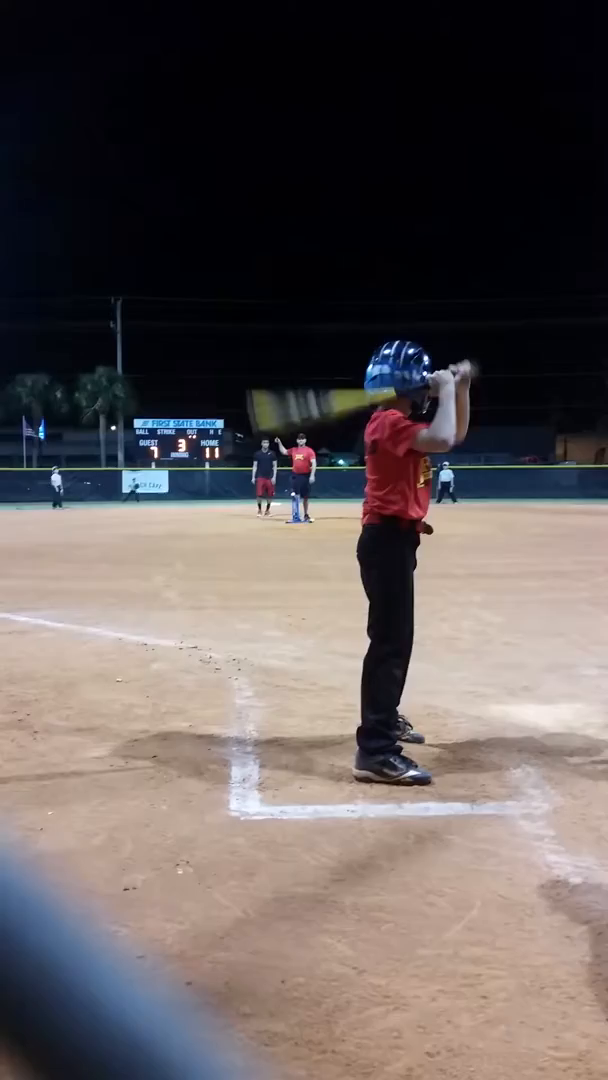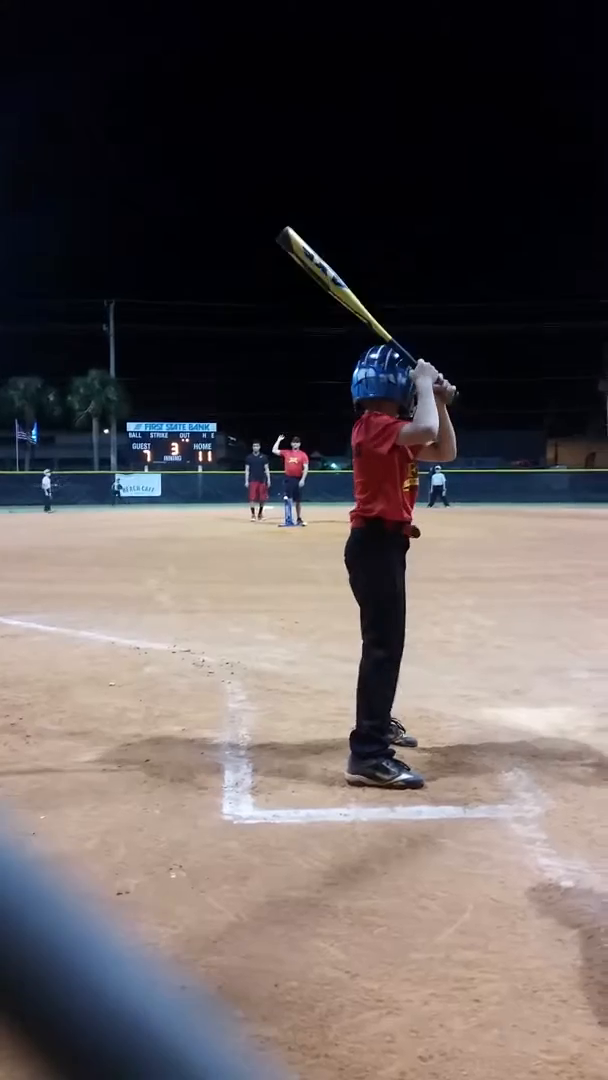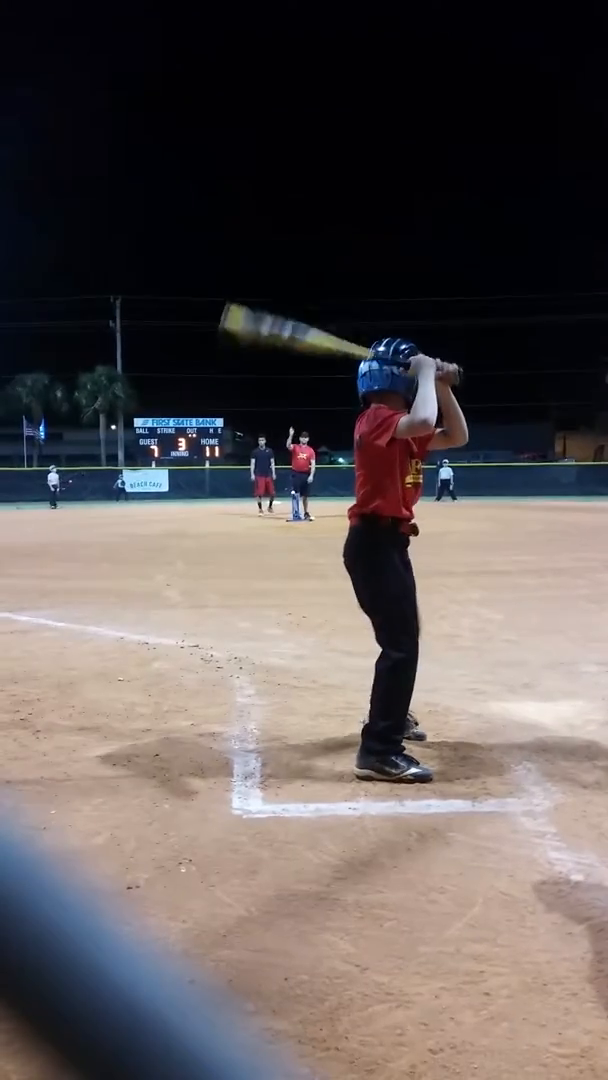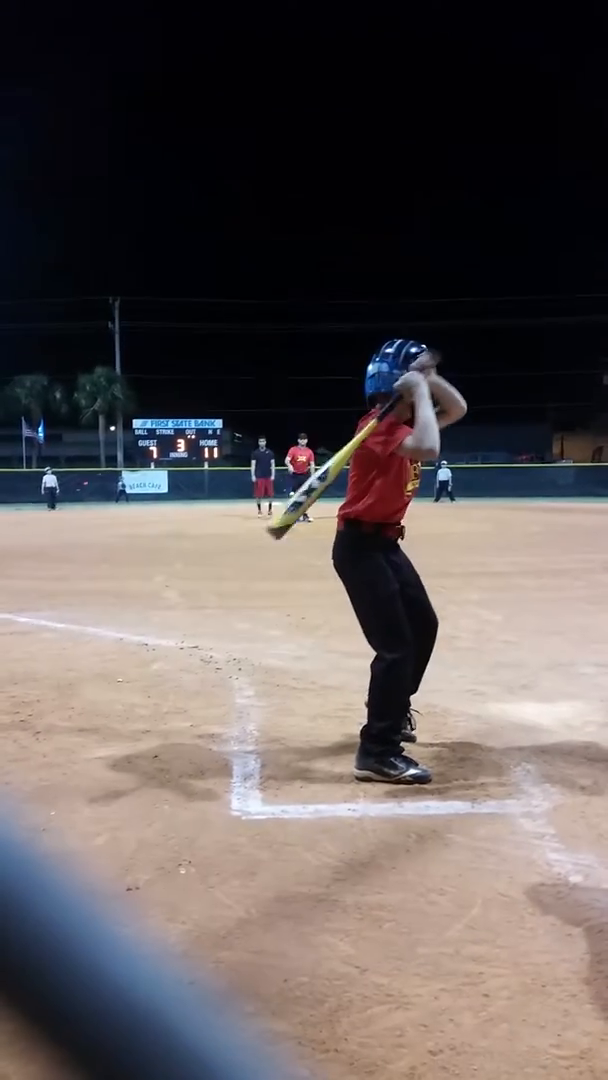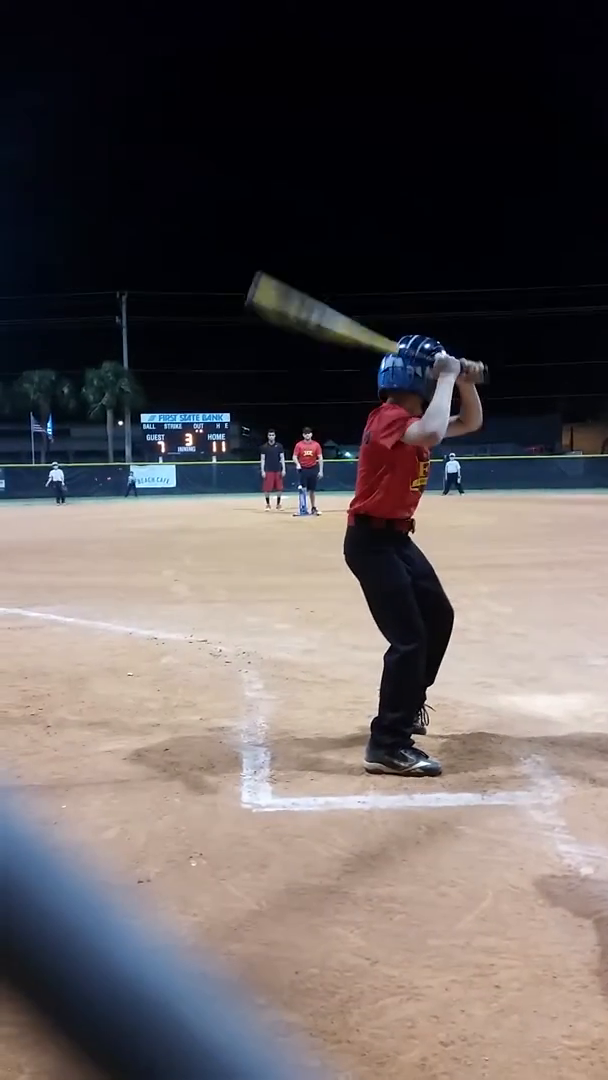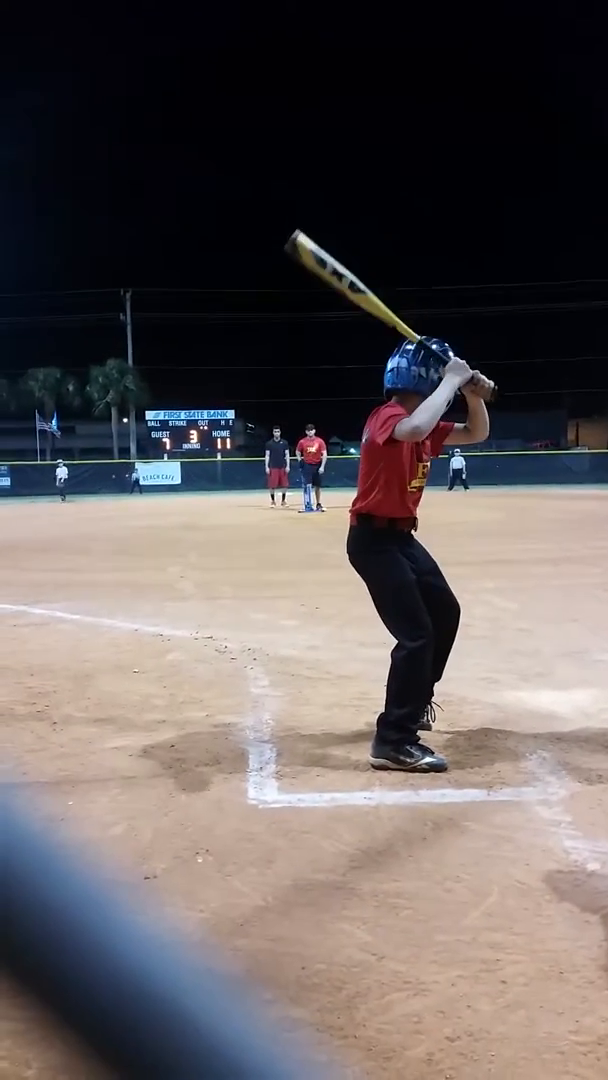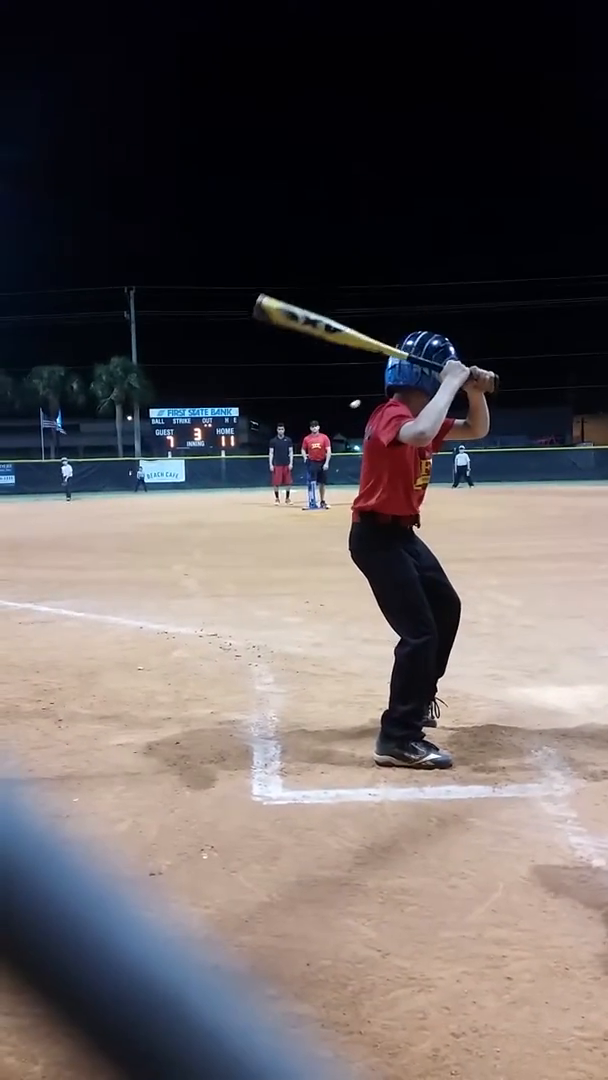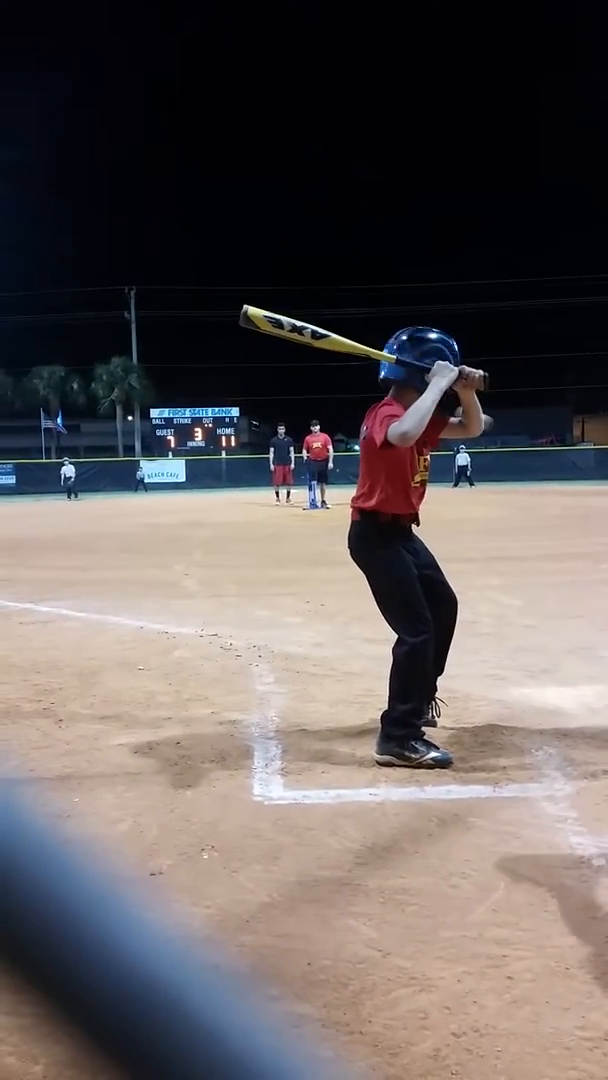
dt=0.3s
person 1, frame 1
left shoulder: (400, 425)
right shoulder: (390, 421)
left elbow: (456, 435)
right elbow: (443, 439)
left wrist: (459, 389)
right wrist: (445, 390)
left hip: (397, 538)
right hip: (387, 538)
left knee: (398, 636)
right knee: (389, 641)
left ankle: (386, 717)
right ankle: (375, 752)
person 1, frame 2
left shoulder: (393, 429)
right shoulder: (373, 424)
left elbow: (445, 452)
right elbow: (425, 429)
left wrist: (440, 401)
right wrist: (424, 382)
left hip: (387, 541)
right hip: (375, 542)
left knee: (387, 638)
right knee: (382, 644)
left ankle: (377, 721)
right ankle: (368, 756)
person 1, frame 3
left shoulder: (402, 424)
right shoulder: (377, 418)
left elbow: (457, 437)
right elbow: (424, 421)
left wrist: (442, 385)
right wrist: (425, 373)
left hip: (391, 540)
right hip: (372, 541)
left knee: (402, 636)
right knee: (401, 643)
left ankle: (390, 714)
right ankle: (378, 752)
person 1, frame 4
left shoulder: (403, 423)
right shoulder: (382, 424)
left elbow: (458, 410)
right elbow: (430, 449)
left wrist: (430, 378)
right wrist: (419, 391)
left hip: (385, 542)
right hip: (361, 545)
left knee: (423, 626)
right knee: (395, 645)
left ankle: (392, 708)
right ankle: (377, 753)
person 1, frame 5
left shoulder: (414, 419)
right shoulder: (388, 417)
left elbow: (471, 422)
right elbow: (430, 433)
left wrist: (465, 384)
right wrist: (446, 379)
left hip: (397, 536)
right hip: (370, 540)
left knee: (438, 617)
right knee: (409, 637)
left ankle: (407, 703)
right ankle: (387, 746)
person 1, frame 6
left shoulder: (423, 424)
right shoulder: (388, 417)
left elbow: (478, 434)
right elbow: (414, 431)
left wrist: (473, 395)
right wrist: (452, 381)
left hip: (401, 534)
right hip: (373, 538)
left knee: (444, 613)
right knee: (416, 634)
left ankle: (414, 699)
right ankle: (393, 741)
person 1, frame 7
left shoulder: (418, 416)
right shoulder: (391, 414)
left elbow: (477, 430)
right elbow: (419, 435)
left wrist: (475, 392)
right wrist: (451, 382)
left hip: (401, 532)
right hip: (376, 536)
left knee: (446, 608)
right knee: (419, 630)
left ankle: (417, 697)
right ankle: (398, 738)
person 1, frame 8
left shoulder: (418, 413)
right shoulder: (385, 413)
left elbow: (472, 429)
right elbow: (405, 436)
left wrist: (465, 391)
right wrist: (438, 384)
left hip: (400, 530)
right hip: (375, 534)
left knee: (443, 607)
right knee: (417, 630)
left ankle: (418, 697)
right ankle: (398, 738)
